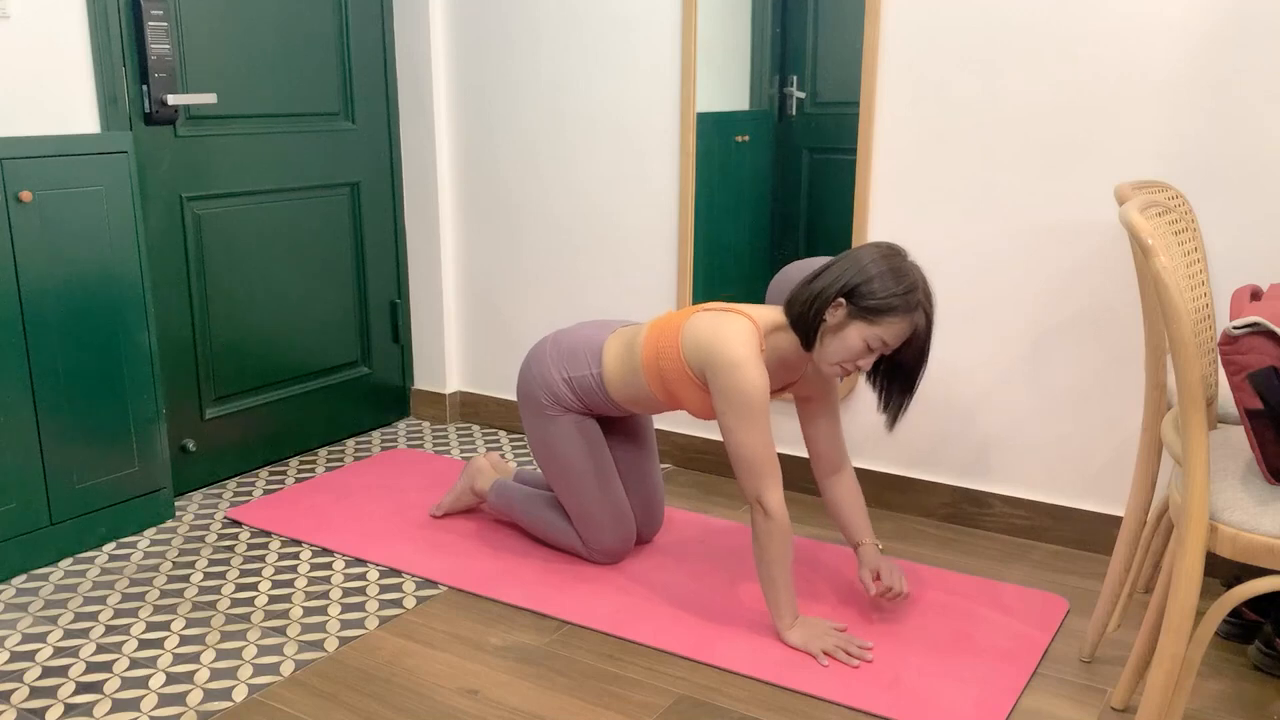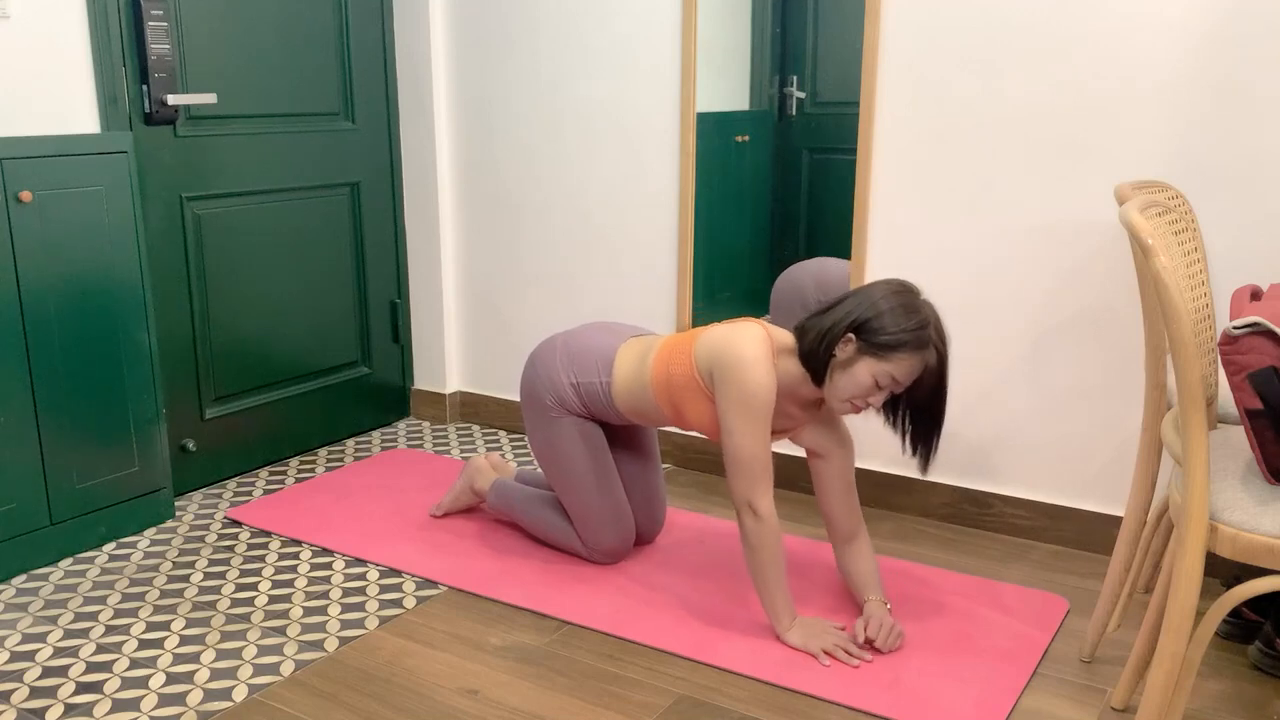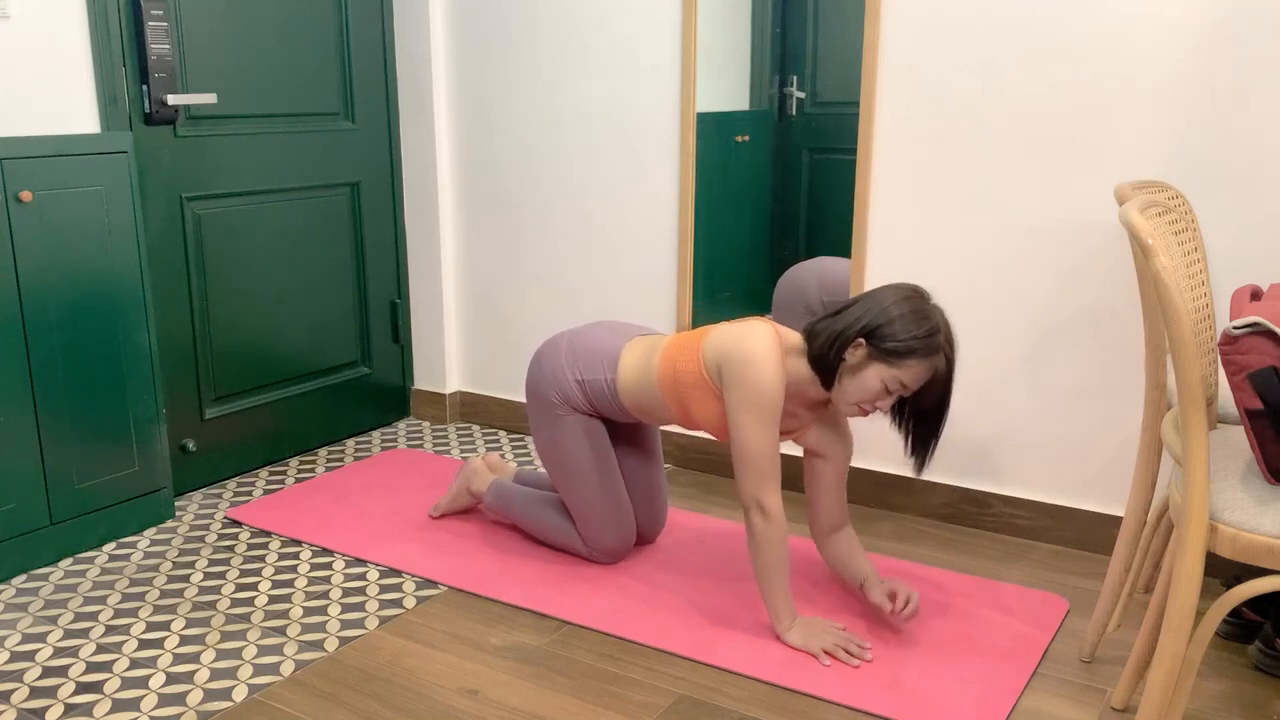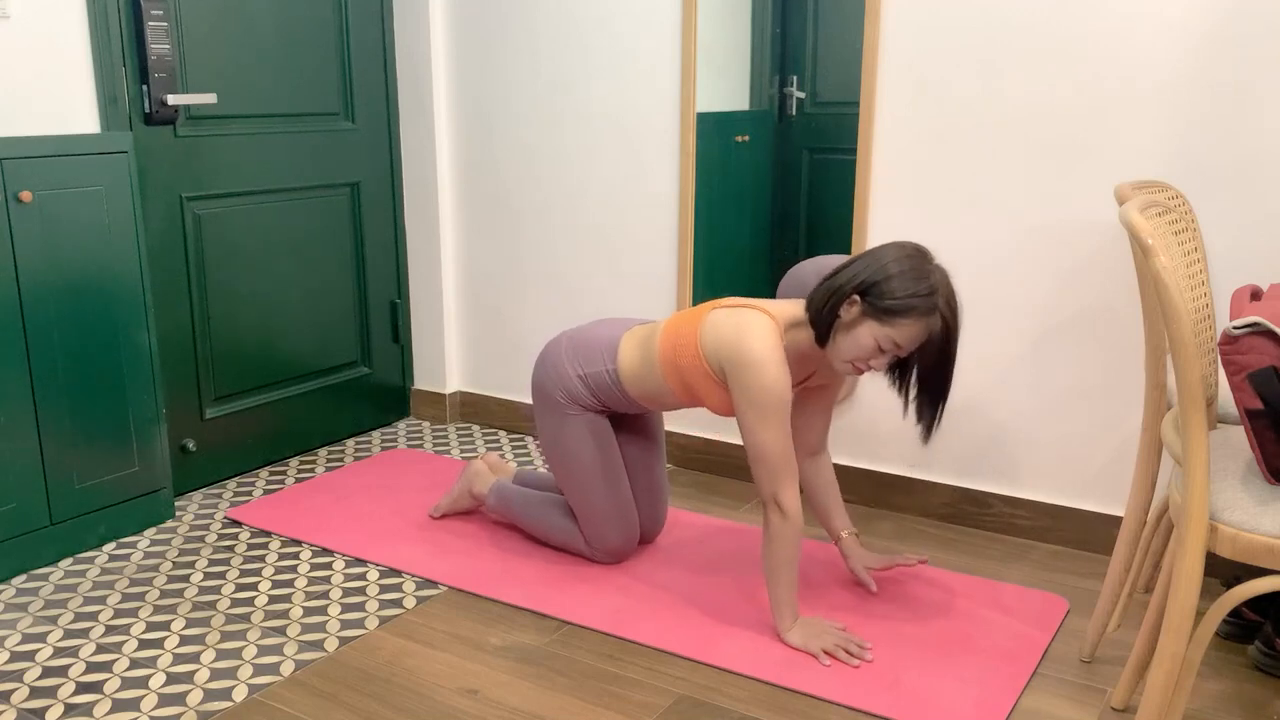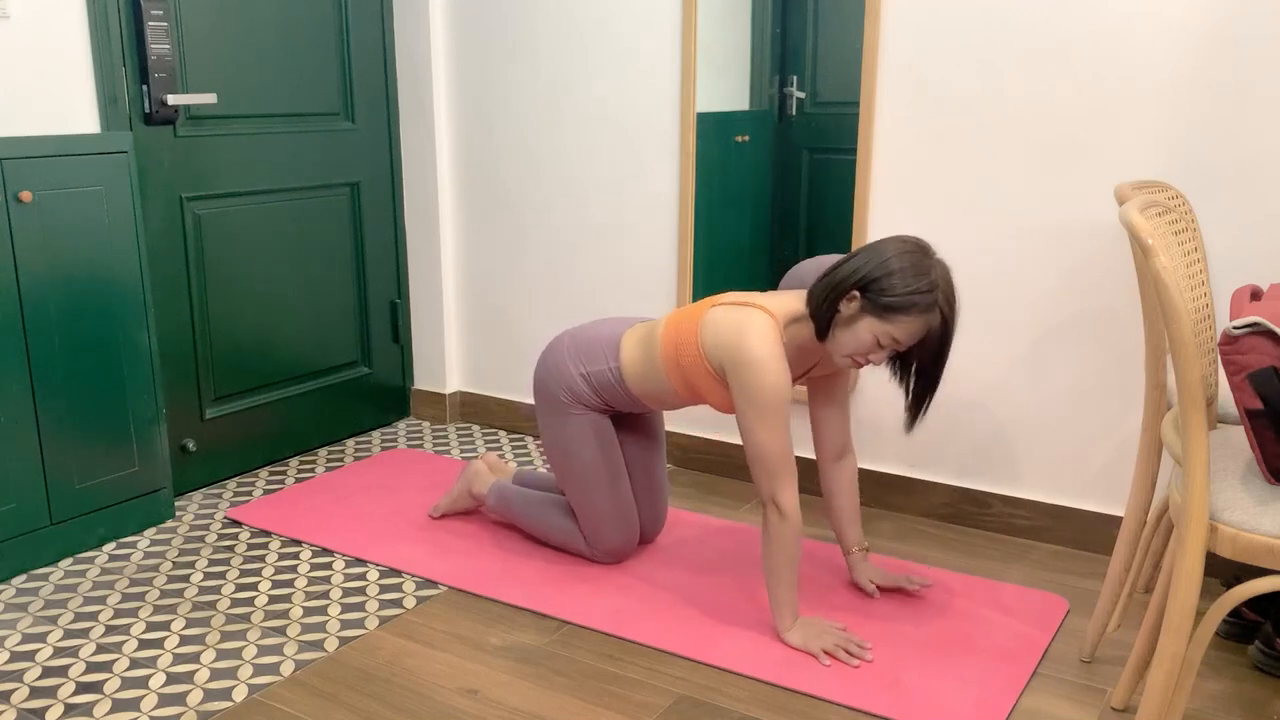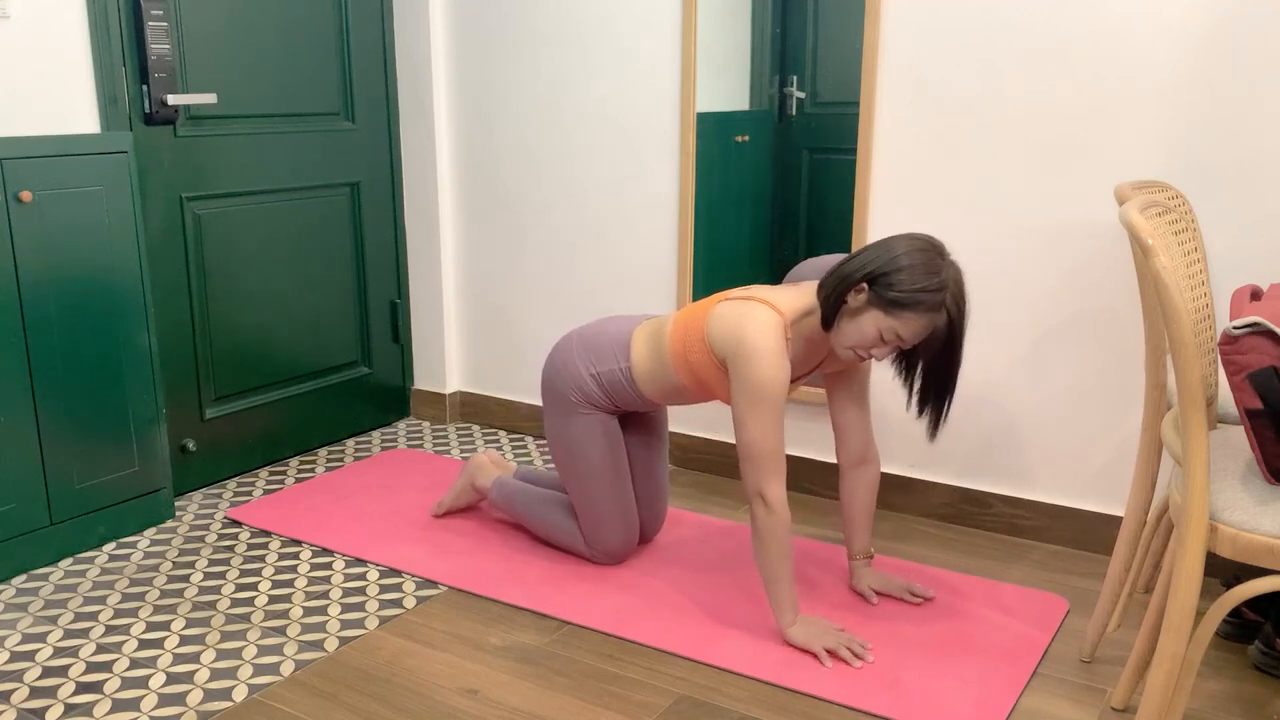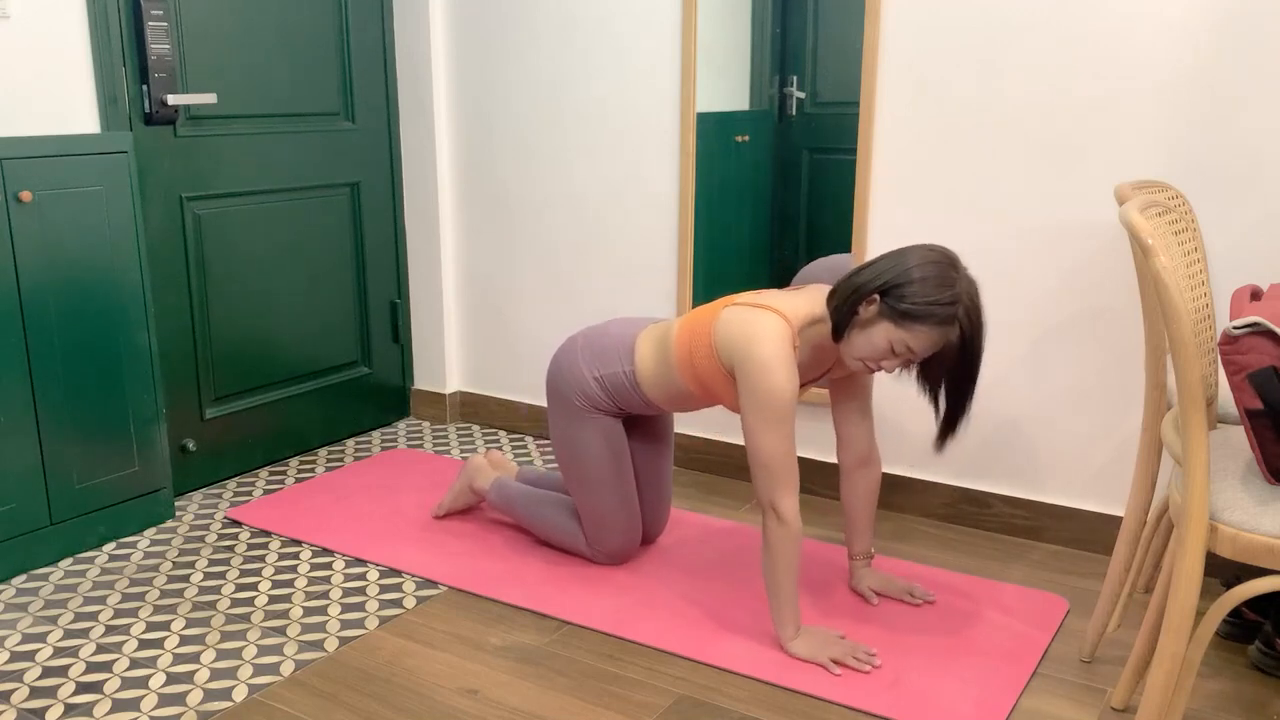
dt=0.7s
person 1, frame 1
left shoulder: (812, 367)
right shoulder: (738, 351)
left elbow: (834, 469)
right elbow: (765, 502)
left wrist: (868, 549)
right wrist: (789, 623)
left hip: (612, 377)
right hip: (558, 382)
left knee: (645, 528)
right knee: (609, 543)
left ankle: (508, 473)
right ankle: (486, 483)
person 1, frame 2
left shoulder: (821, 425)
right shoulder: (749, 361)
left elbow: (849, 536)
right elbow: (755, 508)
left wrist: (874, 603)
right wrist: (788, 624)
left hip: (614, 369)
right hip: (561, 382)
left knee: (645, 530)
right knee: (607, 543)
left ankle: (507, 473)
right ankle: (485, 483)
person 1, frame 3
left shoulder: (827, 425)
right shoulder: (759, 361)
left elbow: (831, 530)
right elbow: (762, 507)
left wrist: (871, 583)
right wrist: (788, 624)
left hip: (620, 369)
right hip: (567, 378)
left knee: (646, 529)
right knee: (609, 543)
left ankle: (504, 473)
right ankle: (482, 485)
person 1, frame 4
left shoulder: (829, 351)
right shoulder: (760, 352)
left elbow: (809, 454)
right elbow: (781, 502)
left wrist: (849, 544)
right wrist: (789, 623)
left hip: (623, 376)
right hip: (571, 380)
left knee: (646, 529)
right knee: (611, 544)
left ankle: (505, 473)
right ankle: (484, 487)
person 1, frame 5
left shoulder: (831, 337)
right shoulder: (760, 347)
left elbow: (837, 456)
right elbow: (780, 501)
left wrist: (858, 558)
right wrist: (790, 623)
left hip: (626, 378)
right hip: (575, 379)
left knee: (647, 530)
right knee: (611, 544)
left ankle: (505, 473)
right ankle: (485, 487)
person 1, frame 6
left shoulder: (842, 330)
right shoulder: (762, 338)
left elbow: (859, 459)
right elbow: (766, 495)
left wrist: (861, 564)
right wrist: (790, 620)
left hip: (633, 377)
right hip: (584, 377)
left knee: (645, 529)
right knee: (610, 544)
left ankle: (505, 471)
right ankle: (486, 480)
person 1, frame 7
left shoulder: (847, 331)
right shoulder: (770, 347)
left elbow: (861, 459)
right elbow: (779, 506)
left wrist: (862, 566)
right wrist: (792, 633)
left hip: (640, 379)
right hip: (588, 379)
left knee: (646, 530)
right knee: (613, 545)
left ankle: (506, 470)
right ankle: (485, 481)
